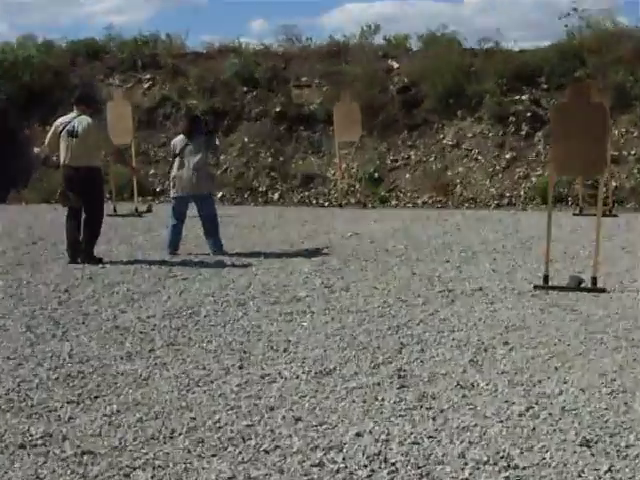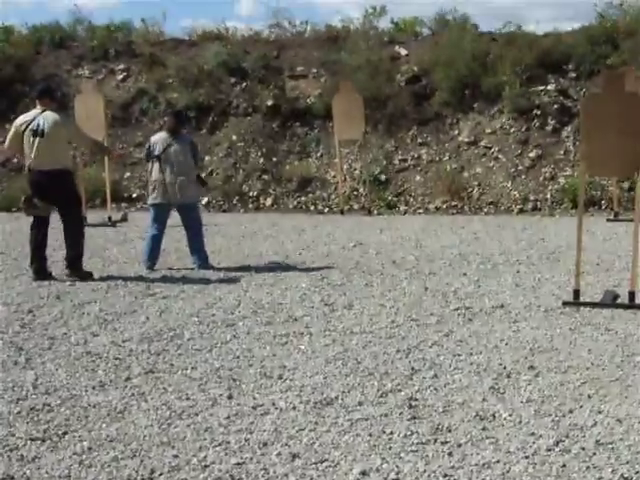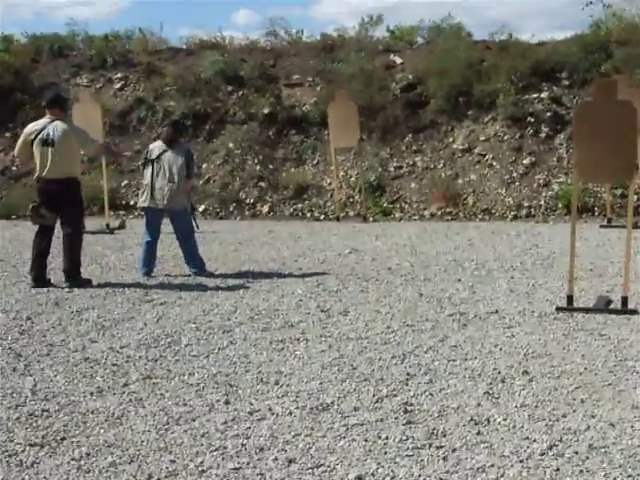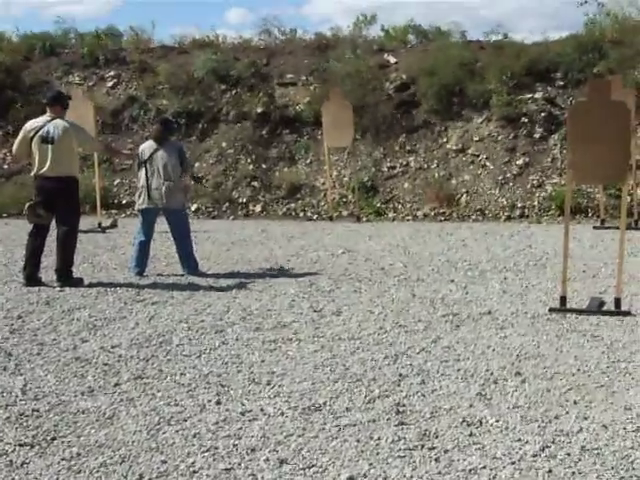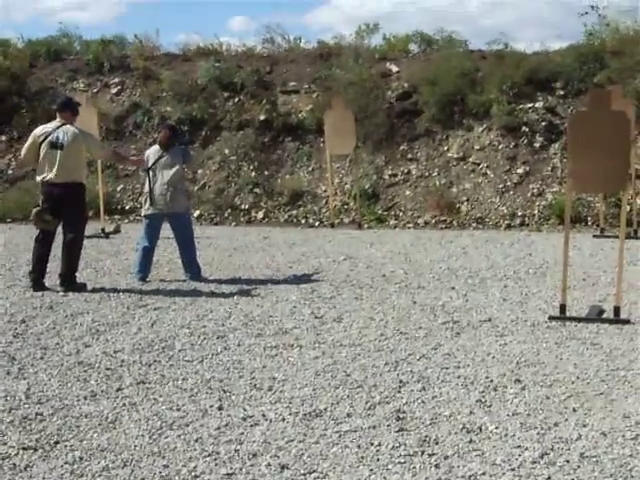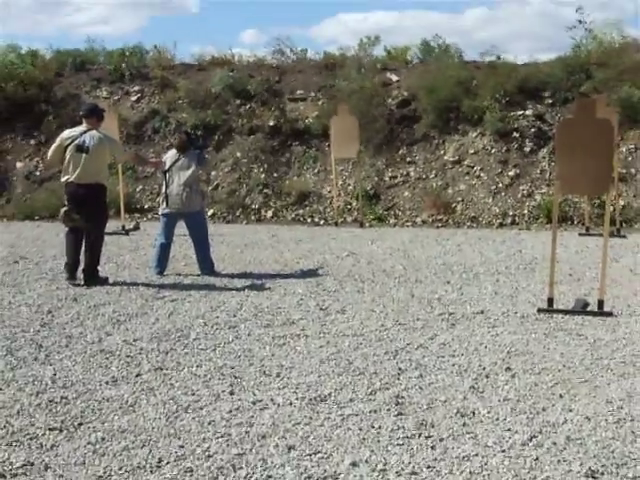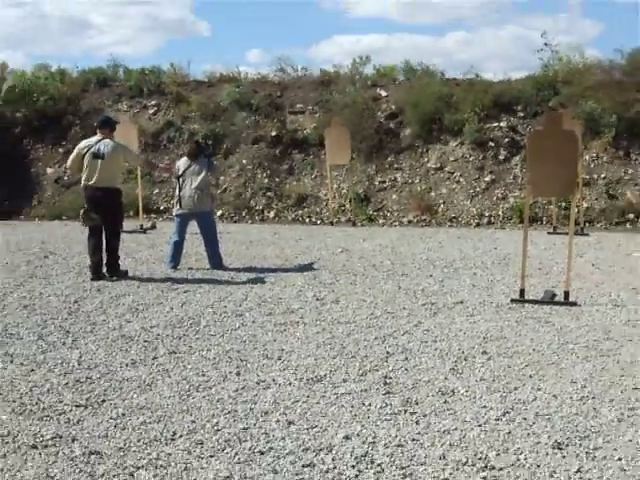
dt=0.4s
person 1, frame 1
left shoulder: (60, 123)
right shoulder: (93, 125)
left elbow: (48, 148)
right elbow: (112, 151)
right wrist: (129, 166)
left hip: (68, 171)
right hip: (89, 172)
left knee: (73, 212)
right knee: (93, 213)
left ankle: (73, 253)
right ankle: (87, 253)
person 1, frame 2
left shoulder: (22, 121)
right shoulder: (60, 121)
left elbow: (9, 149)
right elbow: (88, 142)
right wrist: (111, 152)
left hip: (36, 176)
right hip: (59, 176)
left knee: (39, 222)
right knee: (73, 221)
left ankle: (38, 269)
right ankle: (74, 266)
person 1, frame 3
left shoulder: (31, 129)
right shoulder: (69, 130)
left elbow: (20, 157)
right elbow: (98, 148)
right wrist: (120, 155)
left hip: (44, 184)
right hip: (67, 185)
left knee: (44, 230)
right knee: (72, 230)
left ankle: (37, 276)
right ankle: (72, 276)
person 1, frame 4
left shoulder: (31, 126)
right shoulder: (69, 128)
left elbow: (17, 154)
right elbow: (99, 146)
right wrist: (121, 153)
left hip: (42, 182)
right hip: (65, 183)
left knee: (39, 228)
right knee: (67, 228)
left ankle: (30, 274)
right ankle: (64, 275)
person 1, frame 5
left shoulder: (40, 132)
right shoulder: (79, 135)
left elbow: (25, 159)
right elbow: (108, 153)
right wrist: (130, 161)
left hip: (48, 188)
right hip: (72, 189)
left knee: (45, 234)
right knee: (72, 234)
left ankle: (36, 279)
right ankle: (67, 280)
person 1, frame 6
left shoulder: (67, 135)
right shoulder: (104, 140)
left elbow: (51, 159)
right elbow: (130, 157)
right wrist: (150, 162)
left hip: (72, 187)
right hip: (94, 189)
left knee: (74, 230)
right knee: (94, 232)
left ankle: (71, 270)
right ankle: (90, 274)
person 1, frame 7
left shoulder: (84, 145)
right shoulder: (118, 148)
left elbow: (71, 168)
right elbow: (141, 162)
left hip: (90, 191)
right hip: (111, 192)
left knee: (95, 231)
right knee: (113, 231)
left ankle: (96, 270)
right ankle: (113, 269)
person 2, frame 1
left shoulder: (175, 142)
right shoulder: (204, 140)
left elbow: (174, 160)
right elbow: (215, 148)
right wrist: (212, 137)
left hip: (180, 185)
right hip: (201, 185)
left knee: (177, 219)
right knee: (209, 218)
left ankle: (172, 248)
right ankle: (216, 248)
person 2, frame 2
left shoulder: (155, 140)
right shoulder: (188, 141)
left elbow: (147, 160)
right elbow: (196, 165)
right wrist: (195, 178)
left hip: (161, 191)
right hip: (185, 191)
left knee: (156, 228)
right knee: (193, 229)
left ankle: (149, 262)
right ankle: (201, 262)
person 2, frame 3
left shoulder: (153, 147)
right shoulder: (185, 151)
left elbow: (144, 168)
right elbow: (189, 178)
right wrist: (186, 194)
left hip: (153, 197)
right hip: (176, 199)
left knee: (150, 235)
right knee: (186, 236)
left ankle: (145, 269)
right ankle: (197, 268)
person 2, frame 4
left shoulder: (144, 148)
right shoulder: (176, 147)
left elbow: (139, 172)
right elbow: (186, 171)
right wrist: (188, 178)
left hip: (149, 197)
right hip: (172, 196)
left knee: (144, 234)
right knee: (182, 234)
left ankle: (137, 268)
right ankle: (190, 268)
person 2, frame 5
left shoulder: (150, 153)
right shoulder: (181, 151)
left elbow: (148, 172)
right elbow: (191, 165)
left hip: (153, 202)
right hip: (176, 201)
left knee: (147, 240)
right knee: (185, 240)
left ankle: (141, 274)
right ankle: (193, 274)
person 2, frame 6
left shoulder: (168, 156)
right shoulder: (197, 155)
left elbow: (164, 172)
right elbow: (203, 166)
left hip: (170, 201)
right hip: (191, 202)
left knee: (164, 237)
right knee: (200, 237)
left ankle: (158, 268)
right ankle: (207, 269)
person 2, frame 7
left shoulder: (180, 163)
right shoulder: (206, 162)
left elbow: (176, 175)
right elbow: (212, 173)
left hip: (183, 203)
right hip: (202, 203)
left knee: (178, 235)
right knee: (210, 235)
left ankle: (172, 263)
right ankle: (216, 263)
